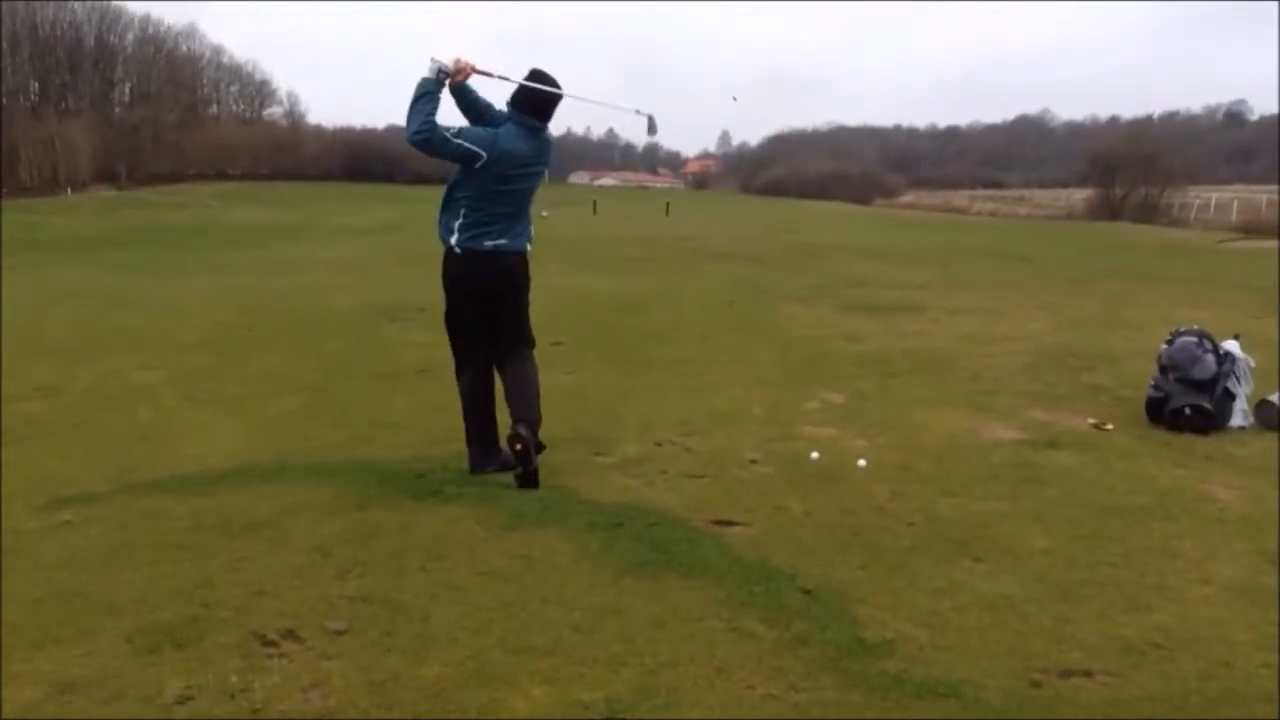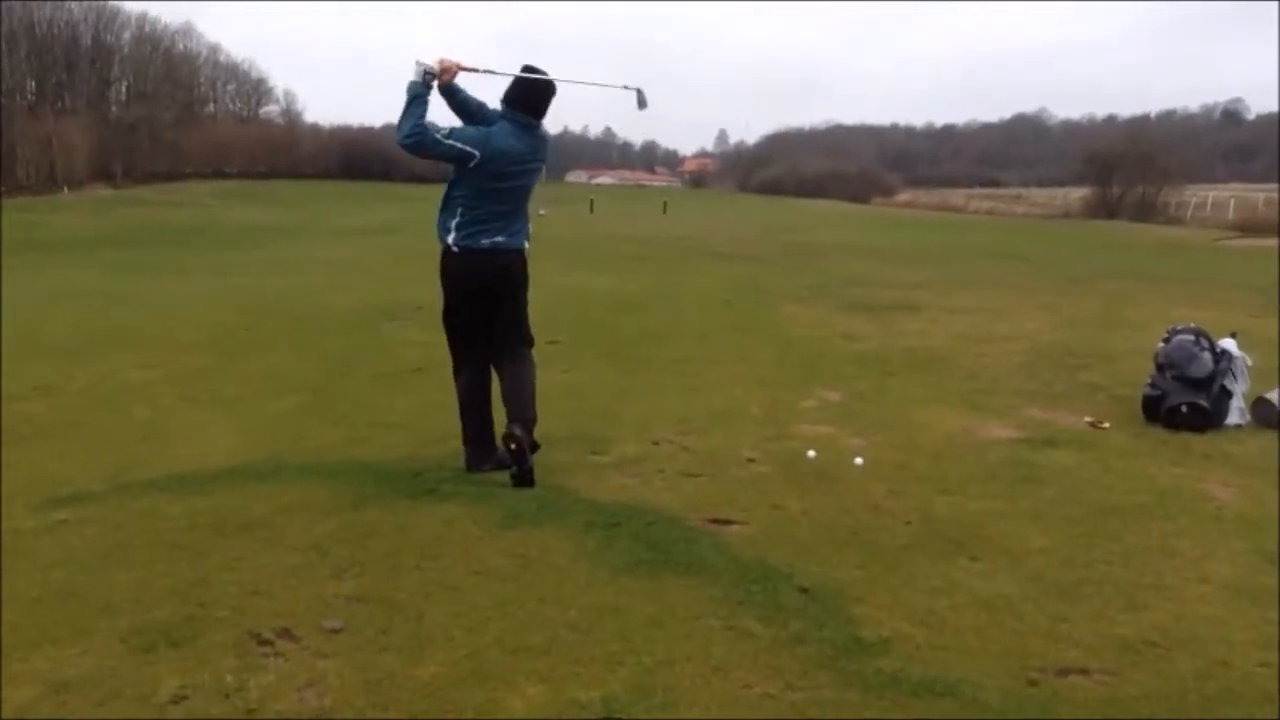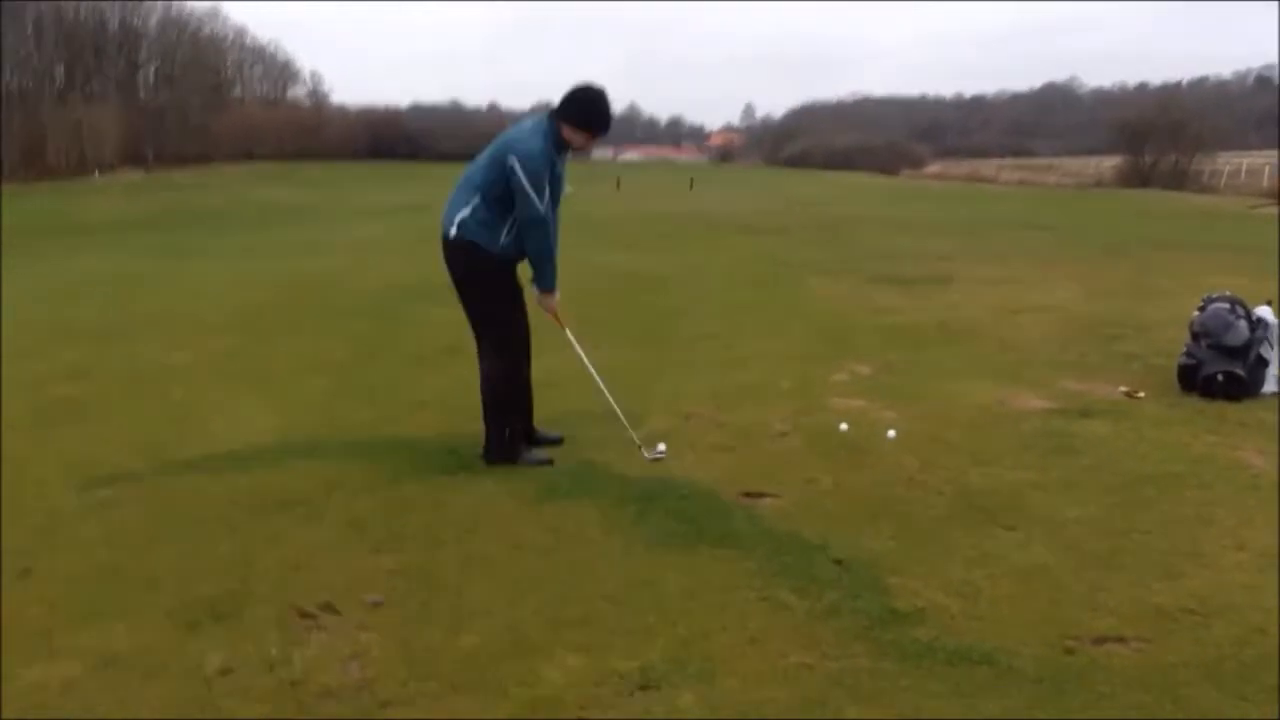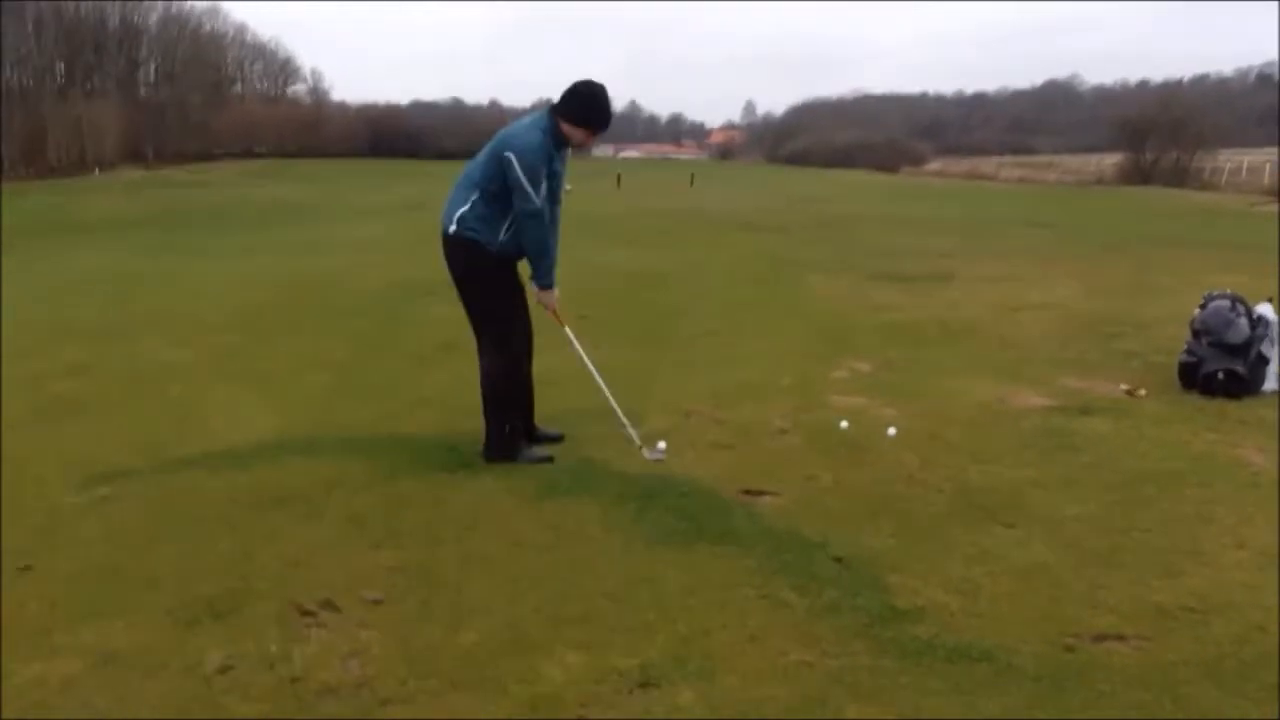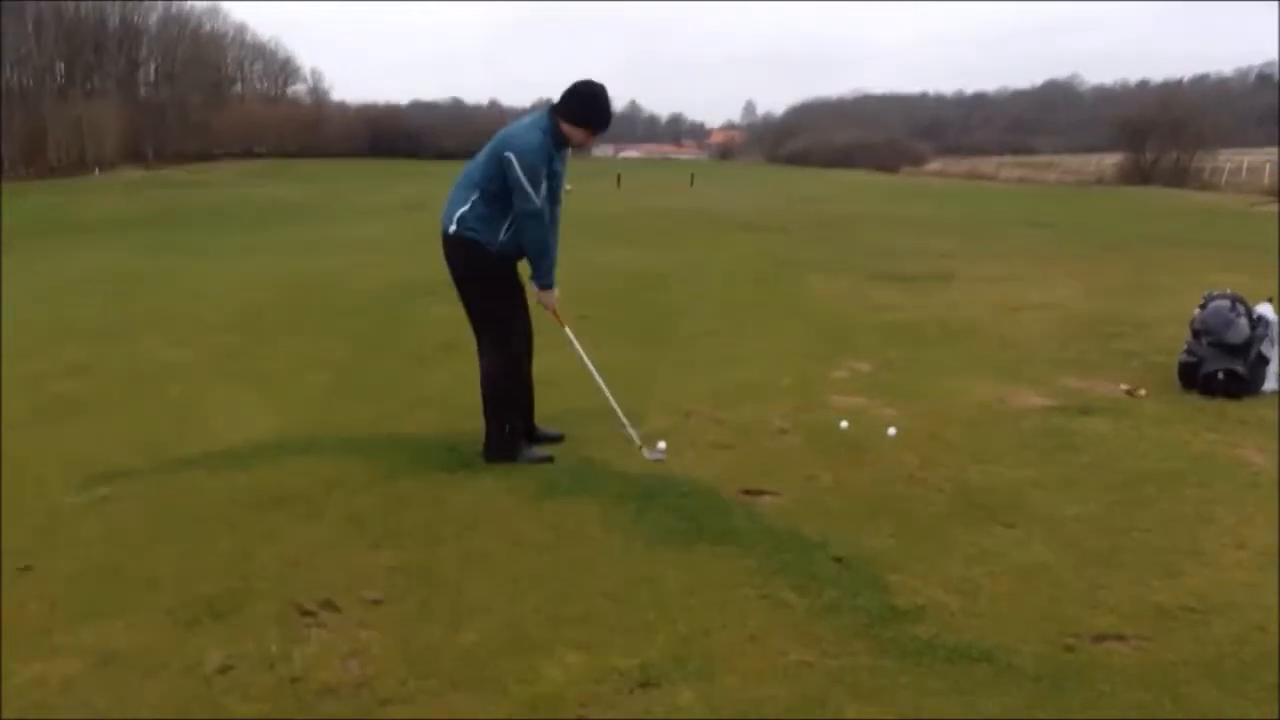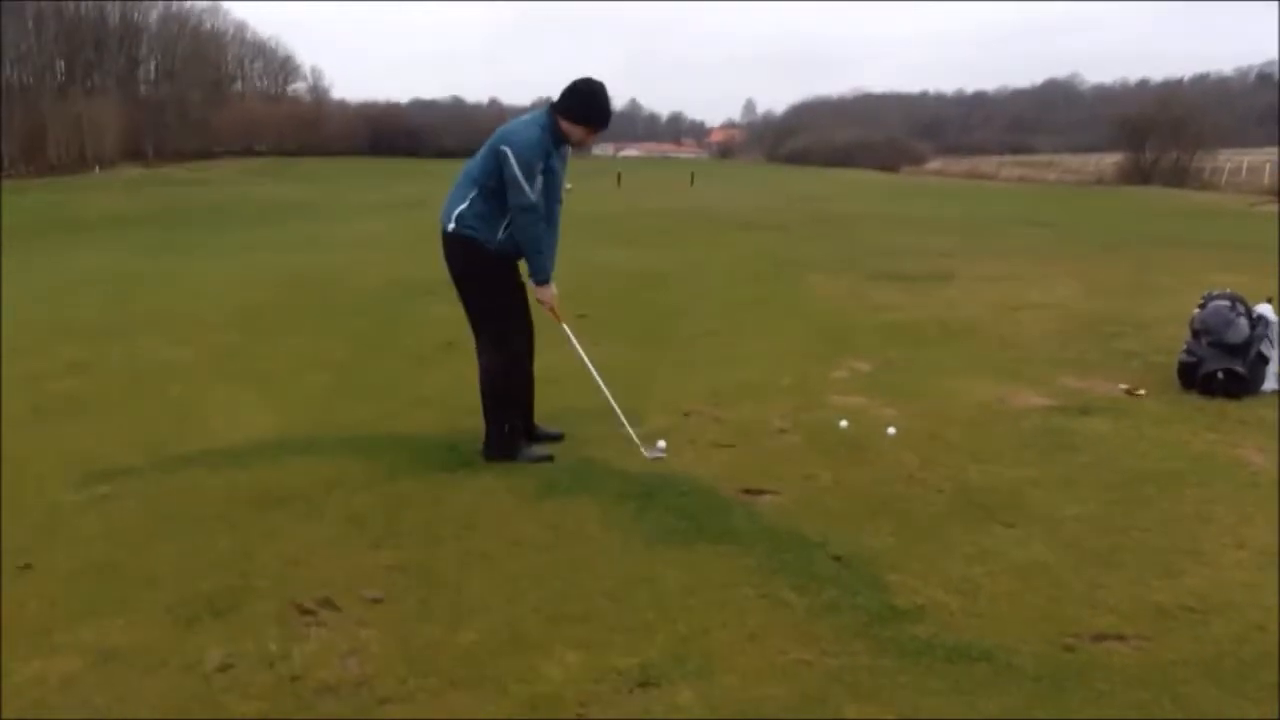
dt=0.2s
person 1, frame 1
left shoulder: (492, 145)
right shoulder: (540, 144)
left elbow: (420, 133)
right elbow: (494, 121)
left wrist: (435, 79)
right wrist: (459, 85)
left hip: (468, 261)
right hip: (512, 261)
left knee: (473, 359)
right knee: (516, 350)
left ankle: (485, 451)
right ankle: (525, 429)
person 1, frame 2
left shoulder: (490, 142)
right shoulder: (534, 142)
left elbow: (412, 137)
left wrist: (421, 82)
right wrist: (449, 87)
left hip: (468, 261)
right hip: (510, 259)
left knee: (470, 359)
right knee: (513, 350)
left ankle: (482, 452)
right ankle: (521, 430)
person 1, frame 3
left shoulder: (549, 142)
right shoulder: (531, 150)
left elbow: (546, 217)
right elbow: (535, 222)
left wrist: (544, 280)
right wrist: (547, 285)
left hip: (491, 247)
right hip: (472, 245)
left knee: (514, 340)
right knee: (501, 344)
left ankle: (520, 428)
right ankle: (502, 444)
person 1, frame 4
left shoulder: (550, 140)
right shoulder: (528, 145)
left elbow: (549, 212)
right elbow: (532, 217)
left wrist: (545, 275)
right wrist: (545, 282)
left hip: (493, 245)
right hip: (472, 241)
left knee: (517, 336)
right knee: (501, 341)
left ankle: (520, 425)
right ankle: (502, 441)
person 1, frame 5
left shoulder: (552, 143)
right shoulder: (528, 145)
left elbow: (549, 212)
right elbow: (532, 217)
left wrist: (546, 275)
right wrist: (545, 282)
left hip: (495, 245)
right hip: (472, 241)
left knee: (517, 337)
right knee: (501, 342)
left ankle: (521, 426)
right ankle: (502, 441)
person 1, frame 6
left shoulder: (555, 143)
right shoulder: (525, 141)
left elbow: (549, 210)
right elbow: (527, 214)
left wrist: (545, 272)
right wrist: (542, 279)
left hip: (497, 245)
right hip: (471, 240)
left knee: (519, 335)
right knee: (500, 340)
left ankle: (521, 424)
right ankle: (502, 440)
